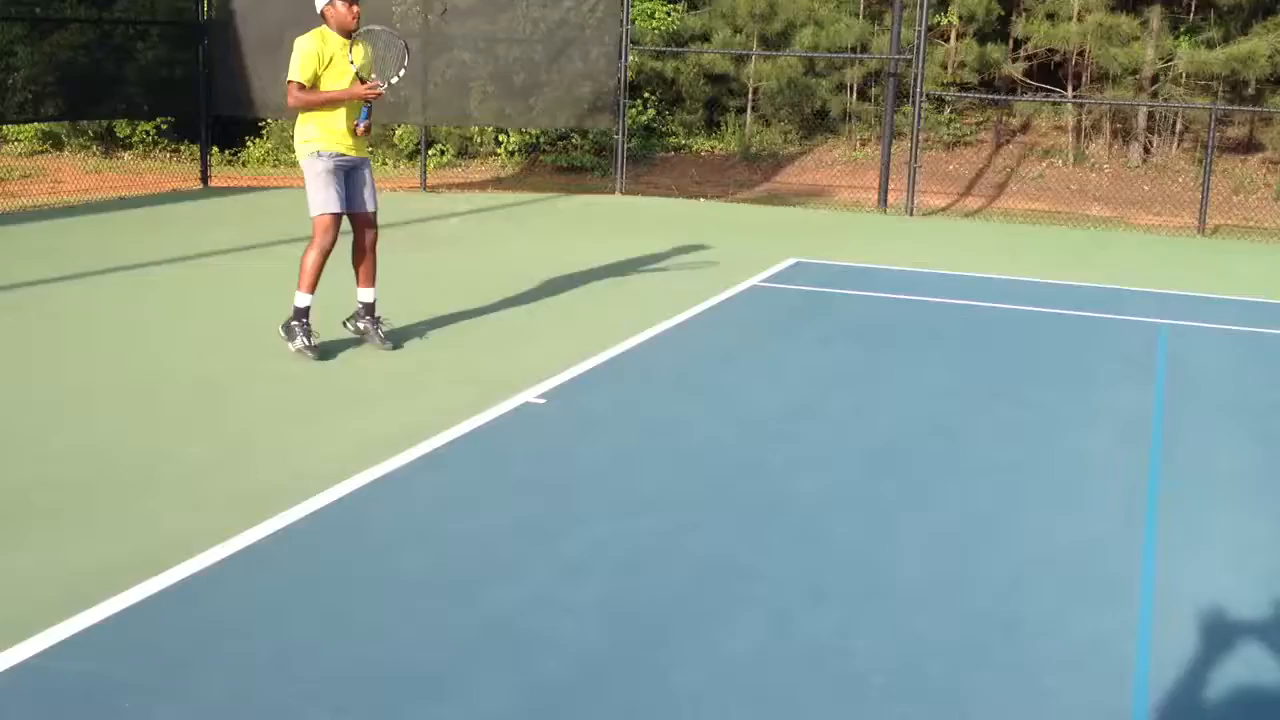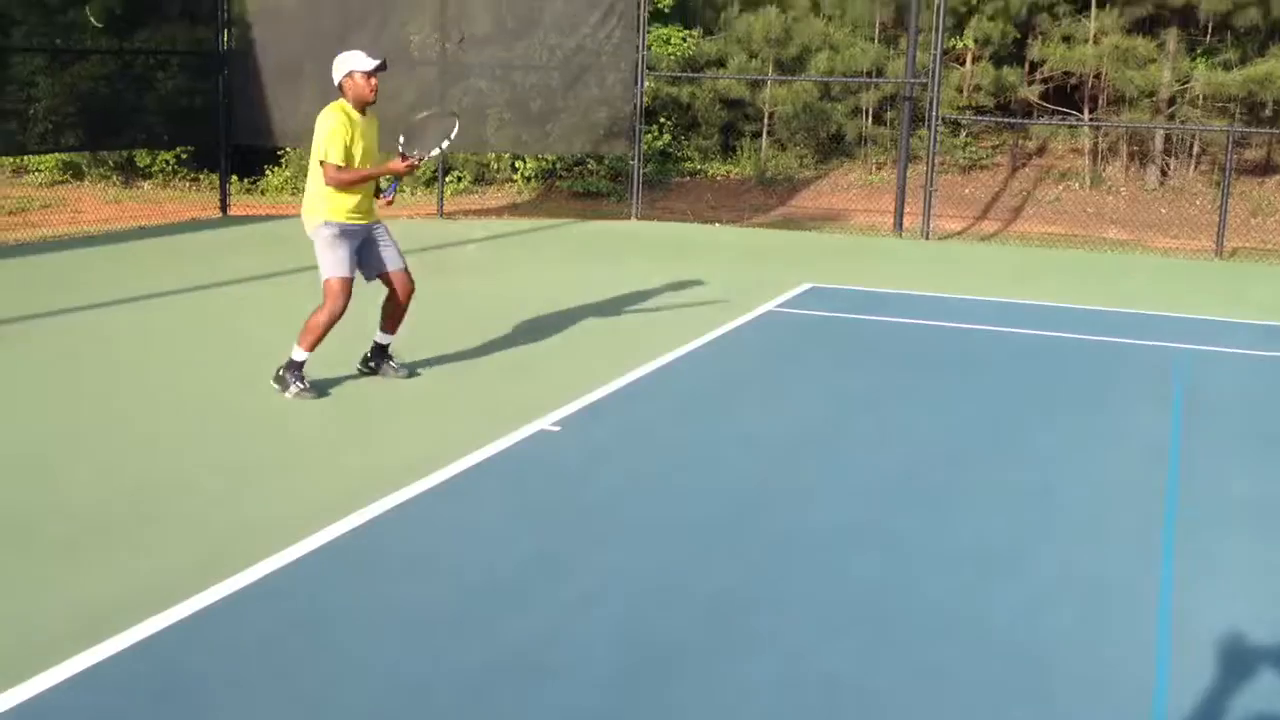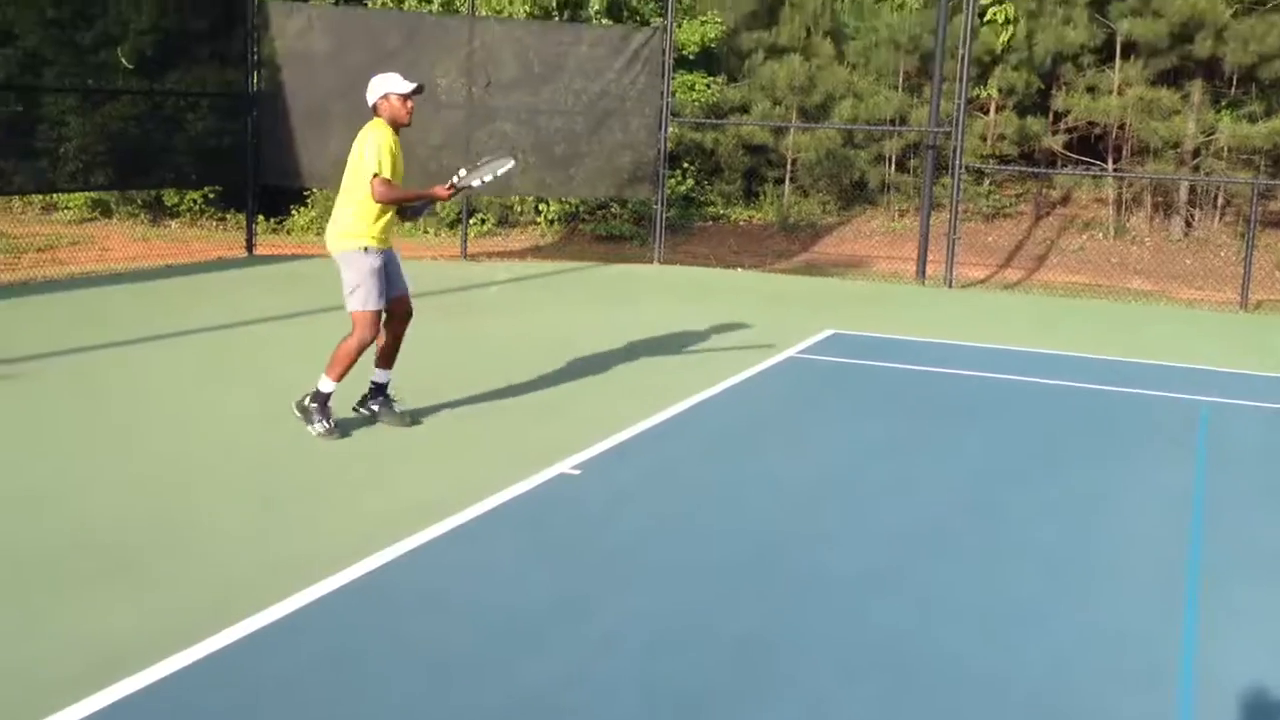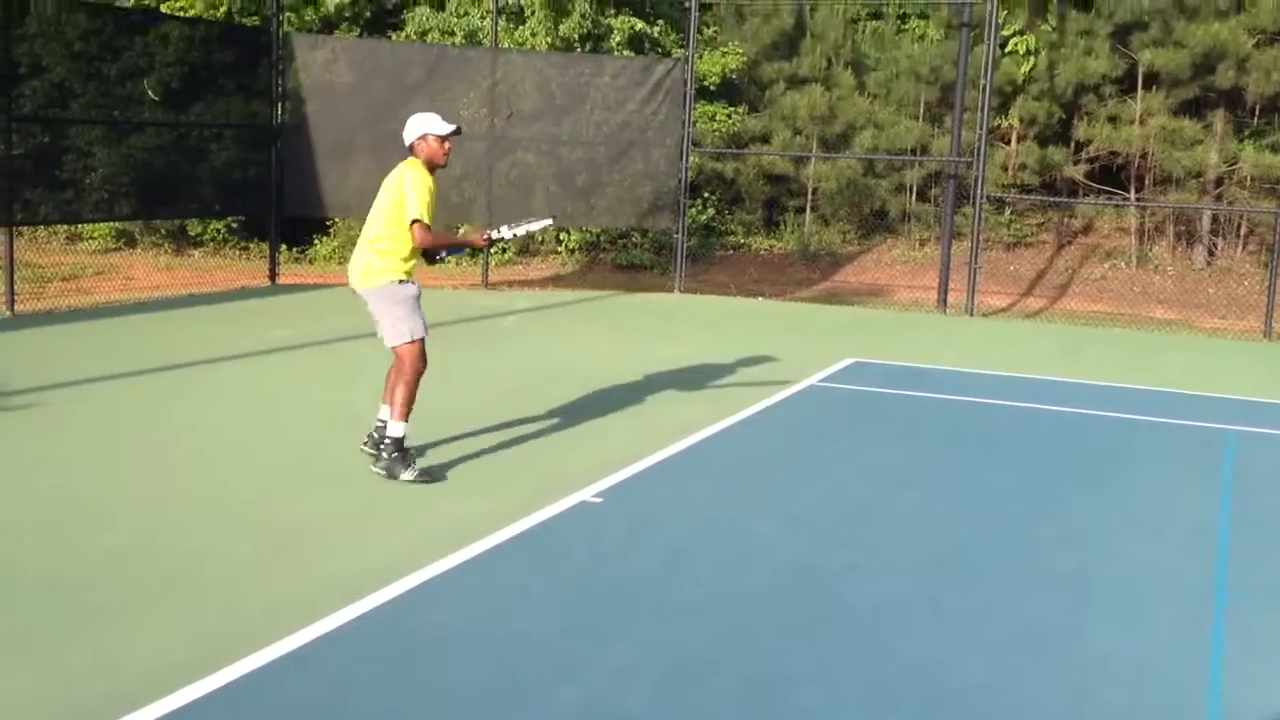
dt=0.2s
person 1, frame 1
right shoulder: (311, 43)
right elbow: (295, 98)
left wrist: (365, 118)
right wrist: (349, 92)
left hip: (354, 153)
right hip: (321, 151)
left knee: (368, 231)
right knee: (326, 233)
left ankle: (364, 315)
right ankle: (297, 321)
person 1, frame 2
left shoulder: (369, 121)
right shoulder: (334, 118)
right elbow: (333, 176)
left wrist: (381, 190)
right wrist: (386, 170)
left hip: (365, 221)
right hip: (331, 221)
left knee: (403, 287)
right knee: (337, 300)
left ankle: (376, 355)
right ankle: (290, 370)
person 1, frame 3
left shoulder: (383, 136)
right shoulder: (379, 136)
right elbow: (382, 191)
left wrist: (410, 205)
right wrist: (432, 194)
left hip: (371, 240)
right hip: (356, 241)
left knee: (400, 312)
right knee: (366, 330)
left ankle: (377, 395)
right ankle: (314, 401)
person 1, frame 4
left shoulder: (406, 172)
right shoulder: (418, 178)
right elbow: (423, 236)
left wrist: (434, 247)
right wrist: (467, 241)
left hip: (373, 271)
right hip: (383, 276)
left knee: (406, 353)
right knee: (415, 360)
left ankle: (380, 434)
right ankle: (391, 451)
